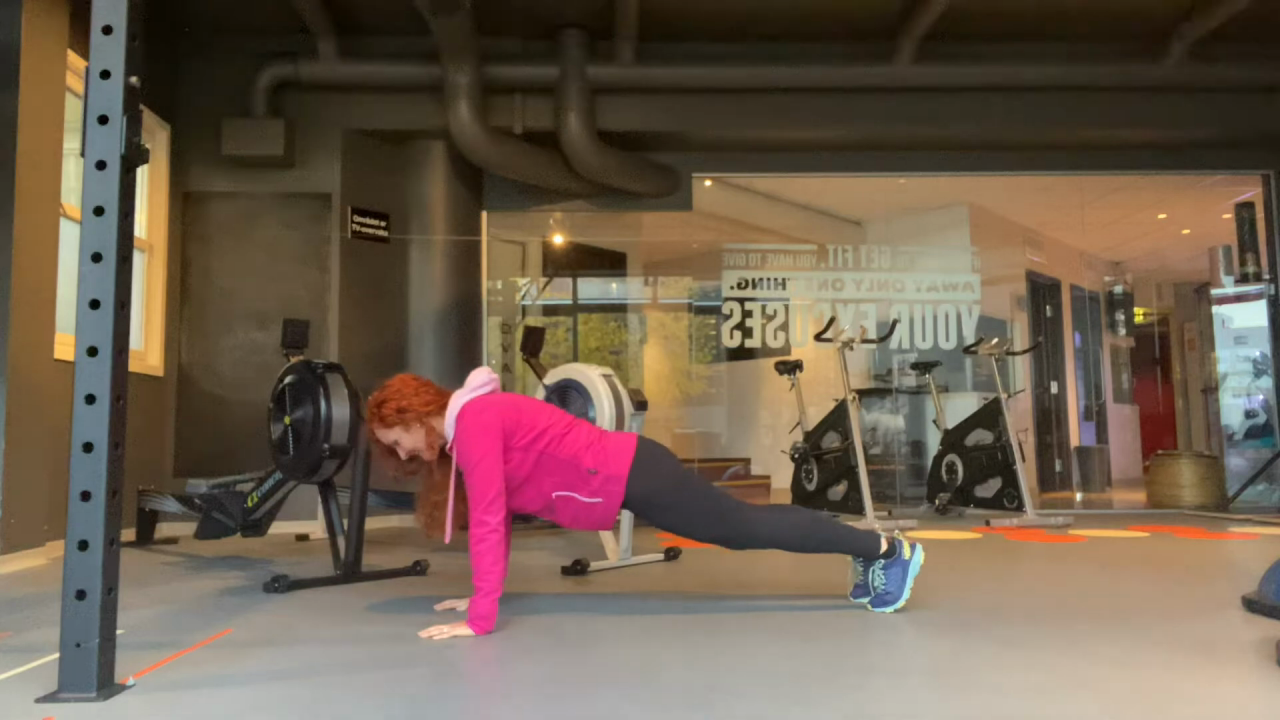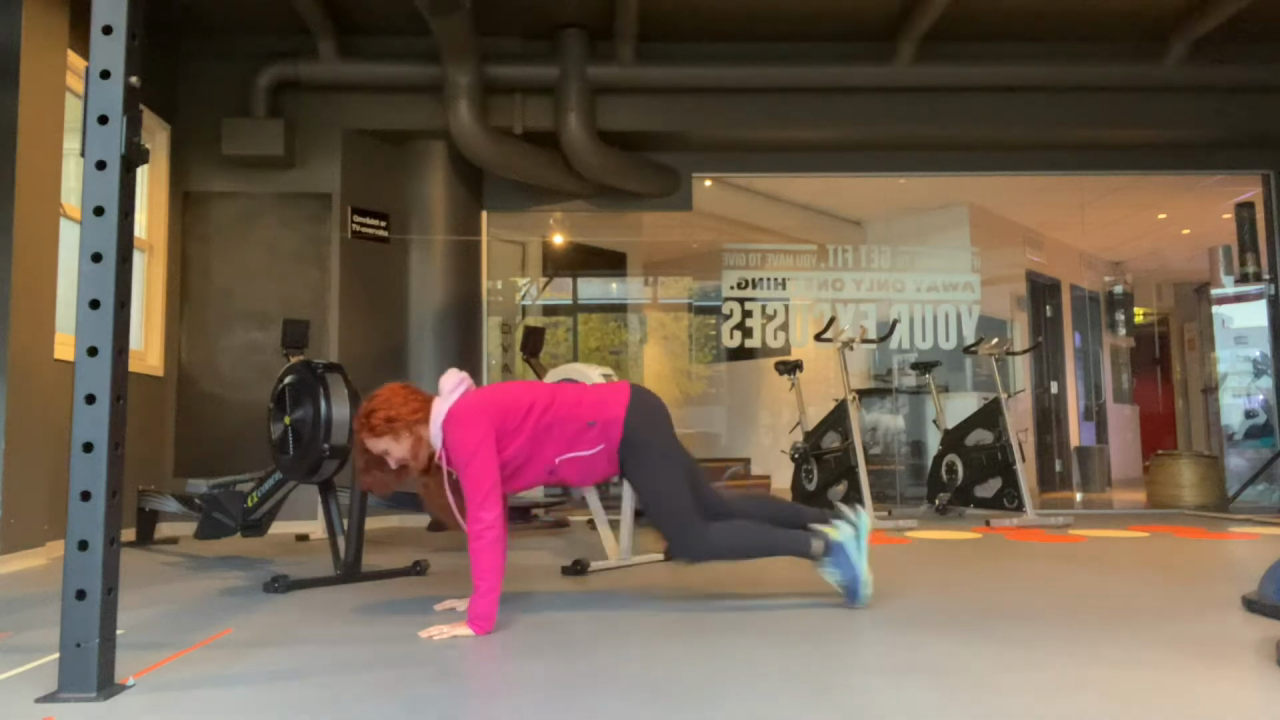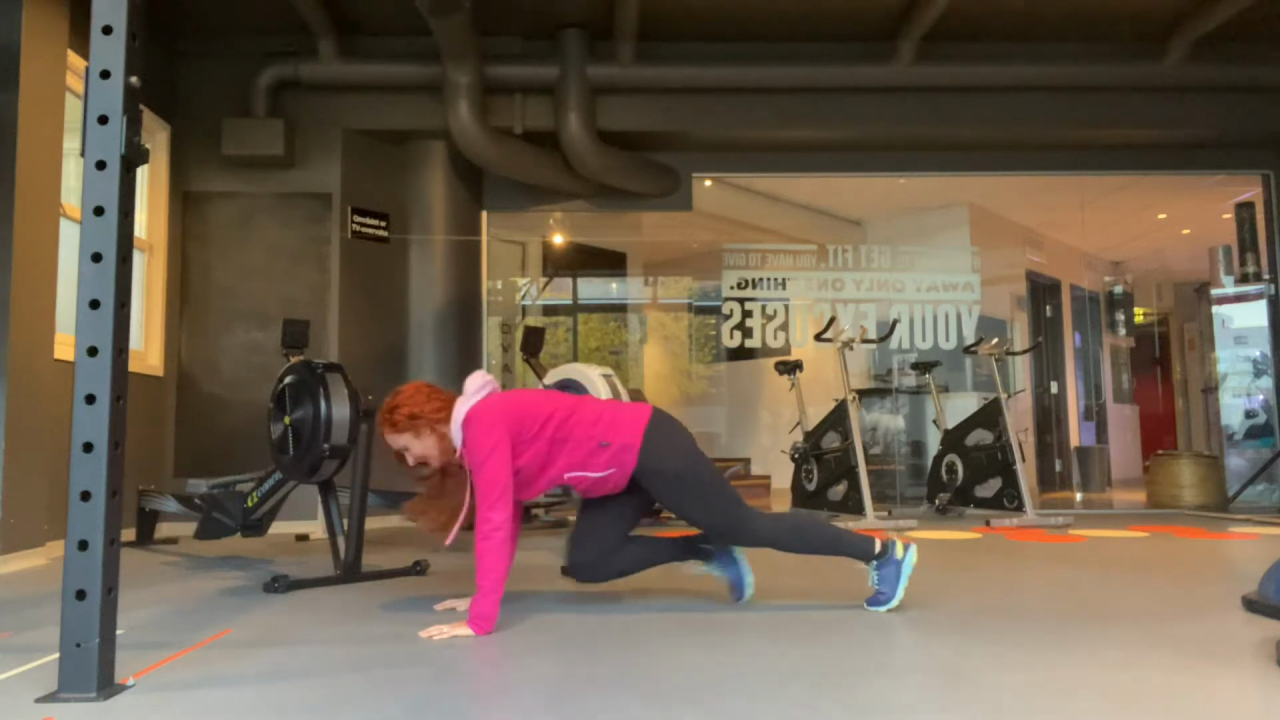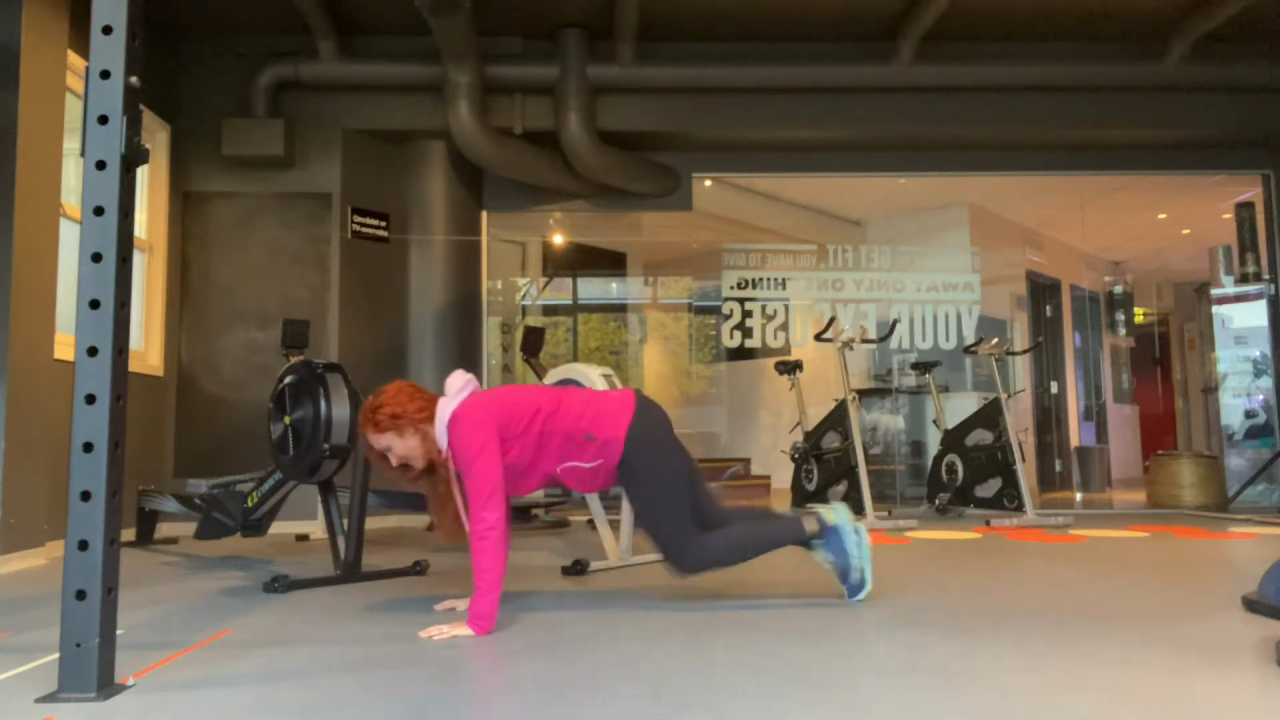
dt=0.7s
person 1, frame 1
left shoulder: (472, 424)
right shoulder: (477, 424)
left elbow: (488, 522)
right elbow: (498, 516)
left wrist: (480, 618)
right wrist: (483, 592)
left hip: (636, 477)
right hip: (627, 475)
left knee: (749, 529)
right knee: (744, 528)
left ankle: (890, 550)
right ankle: (866, 552)
person 1, frame 2
left shoulder: (463, 423)
right shoulder: (461, 426)
left elbow: (487, 521)
right elbow: (487, 514)
left wrist: (480, 618)
right wrist: (480, 592)
left hip: (630, 422)
right hip: (614, 434)
left knee: (689, 541)
right knee: (709, 506)
left ankle: (826, 544)
right ankle: (835, 521)
person 1, frame 3
left shoulder: (481, 426)
right shoulder: (486, 427)
left elbow: (496, 522)
right elbow: (505, 515)
left wrist: (482, 618)
right wrist: (484, 594)
left hip: (648, 449)
right hip: (630, 459)
left knee: (744, 525)
right knee: (585, 564)
left ankle: (886, 552)
right ankle: (710, 551)
person 1, frame 4
left shoulder: (468, 424)
right shoulder: (463, 428)
left elbow: (488, 521)
right elbow: (491, 516)
left wrist: (479, 619)
right wrist: (480, 592)
left hip: (632, 434)
right hip: (626, 434)
left knee: (688, 553)
right knee: (708, 522)
left ankle: (820, 526)
right ankle: (832, 537)
